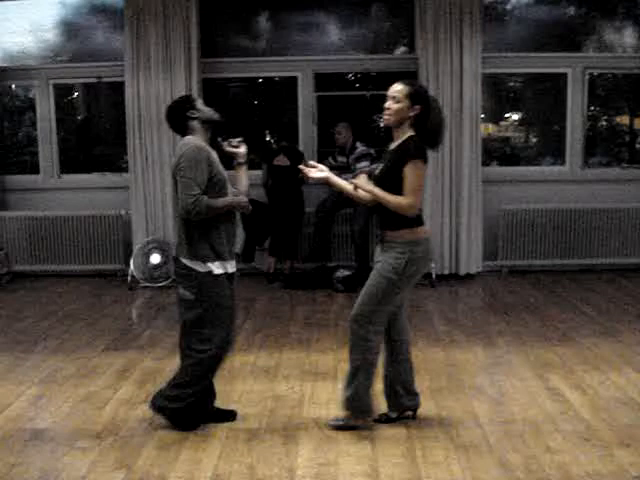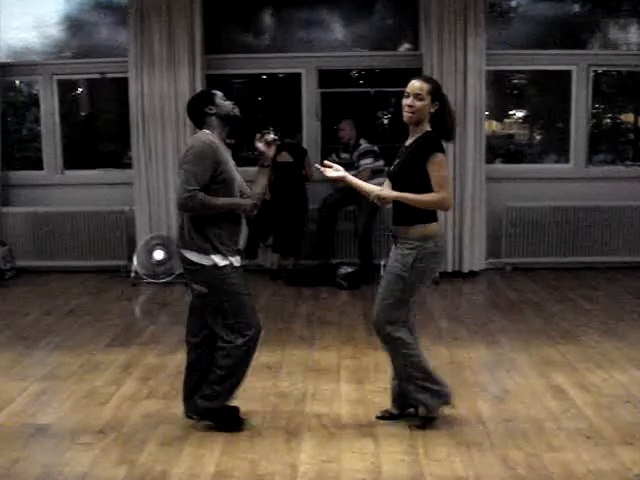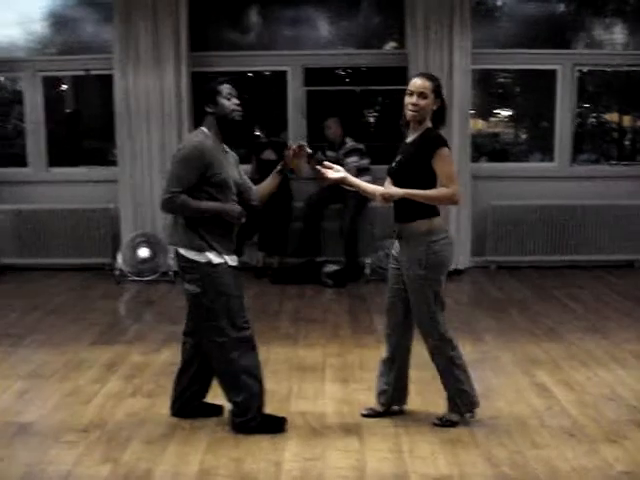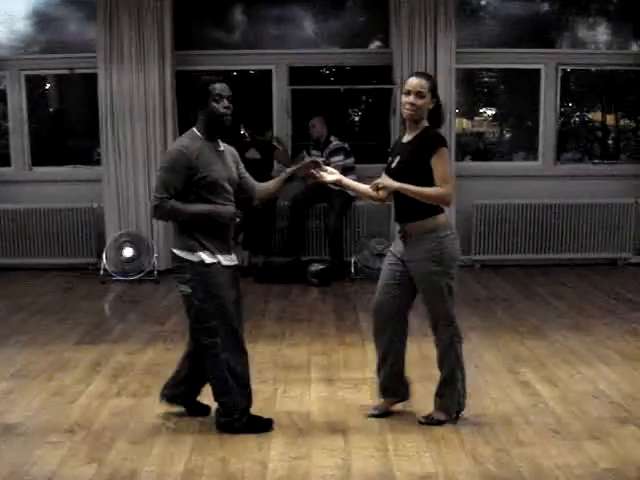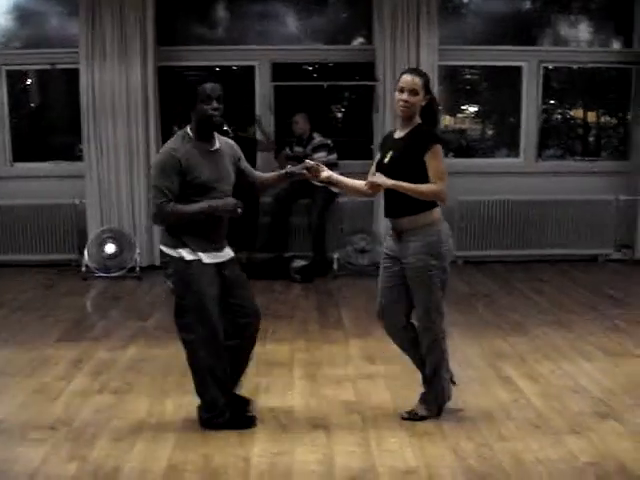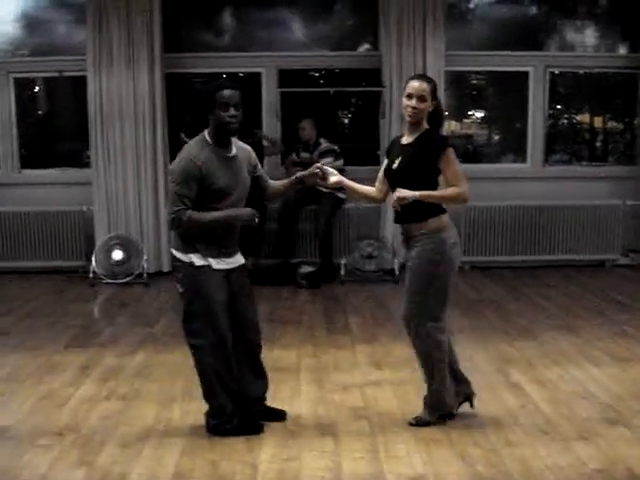
dt=0.2s
person 1, frame 1
left shoulder: (412, 149)
right shoulder: (393, 148)
left elbow: (411, 205)
right elbow: (370, 197)
left wrist: (371, 188)
right wrist: (330, 178)
left hip: (407, 249)
right hip: (390, 246)
left knee: (363, 320)
right knee: (390, 325)
left ankle: (358, 410)
right ankle: (402, 403)
person 1, frame 2
left shoulder: (431, 145)
right shoulder: (410, 144)
left elbow: (443, 199)
right elbow: (387, 193)
left wrist: (396, 195)
right wrist: (345, 177)
left hip: (420, 245)
right hip: (405, 243)
left knee: (387, 320)
right knee: (396, 320)
left ankle: (432, 395)
right ankle: (406, 400)
person 1, frame 3
left shoulder: (434, 142)
right shoulder: (407, 143)
left elbow: (452, 194)
right elbow: (389, 194)
left wrist: (403, 191)
right wrist: (347, 178)
left hip: (428, 242)
right hip: (405, 240)
left knee: (430, 323)
right knee: (398, 320)
left ankle: (463, 404)
right ankle: (391, 397)
person 1, frame 4
left shoulder: (433, 141)
right shoulder: (400, 143)
left elbow: (446, 195)
right elbow: (381, 194)
left wrist: (398, 185)
right wrist: (341, 180)
left hip: (433, 241)
right hip: (405, 241)
left knee: (442, 323)
right knee: (384, 313)
left ankle: (450, 403)
right ankle: (393, 392)
person 1, frame 5
left shoulder: (426, 138)
right shoulder: (389, 139)
left elbow: (439, 191)
right elbow: (370, 188)
left wrist: (392, 183)
right wrist: (331, 177)
left hip: (426, 236)
right hip: (397, 237)
left knee: (428, 318)
right knee: (390, 314)
left ankle: (434, 399)
right ankle: (436, 380)
person 1, frame 6
left shoulder: (436, 143)
right shoulder: (395, 145)
left elbow: (462, 193)
right elbow: (378, 194)
left wrist: (417, 194)
right wrist: (342, 182)
left hip: (434, 240)
right hip: (413, 240)
left knee: (420, 321)
right knee: (428, 321)
left ankle: (440, 400)
right ankle: (457, 391)
person 2, frame 1
left shoulder: (205, 152)
right shoulder: (194, 150)
left elbow: (237, 199)
right elbow: (191, 207)
left wrist: (240, 162)
right wrist: (232, 202)
left hip: (206, 261)
right hip: (206, 265)
left knee: (200, 337)
right knee: (212, 340)
left ankle: (196, 404)
right ankle: (173, 402)
person 2, frame 2
left shoulder: (222, 152)
right shoulder: (203, 147)
left elbow: (246, 200)
right elbow: (187, 200)
right wrist: (233, 203)
left hip: (215, 255)
right hip: (209, 258)
left knee: (205, 332)
right knee: (242, 329)
left ankle: (201, 400)
right ankle: (213, 404)
person 2, frame 3
left shoulder: (227, 154)
right shoulder: (195, 148)
left elbow: (253, 197)
right elbow: (170, 201)
left wrist: (283, 169)
right wrist: (220, 208)
left hip: (220, 255)
right hip: (203, 258)
left knee: (202, 334)
right knee: (233, 335)
left ankle: (187, 400)
right ankle: (247, 414)
person 2, frame 4
left shoulder: (227, 152)
right shoulder: (182, 152)
left elbow: (254, 192)
right elbow: (160, 207)
left wrist: (289, 175)
right wrist: (210, 210)
left hip: (224, 255)
right hip: (199, 259)
left knee: (212, 333)
right knee: (224, 336)
left ankle: (181, 390)
right ankle: (233, 414)
person 2, frame 5
left shoulder: (228, 147)
right shoulder: (173, 155)
left elbow: (253, 179)
right elbow: (161, 213)
left wrist: (286, 174)
right wrist: (212, 206)
left hip: (220, 251)
right hip: (188, 256)
left knee: (245, 319)
right knee: (205, 334)
left ankle: (224, 390)
right ankle: (215, 411)
person 2, frame 6
left shoulder: (244, 152)
right shoulder: (191, 161)
left elbow: (268, 190)
right elbow: (178, 218)
left wrist: (299, 180)
right wrist: (230, 215)
left hip: (230, 259)
right hip: (199, 263)
left knee: (247, 334)
right knee: (213, 341)
left ankle: (251, 402)
right ankle: (224, 417)
person 3, frame 1
left shoulder: (362, 152)
right shoulder: (340, 152)
right elbow: (325, 166)
left knee: (358, 228)
right knee: (323, 208)
left ankle: (362, 271)
right ankle: (320, 255)
person 3, frame 2
left shoulder: (366, 149)
right shoulder: (344, 149)
left elbow: (364, 176)
right elbow: (328, 163)
left wrist: (344, 183)
right hip: (354, 189)
left knee: (362, 224)
right knee: (327, 205)
left ankle: (366, 268)
right ankle: (324, 253)
person 3, frame 3
left shoulder: (351, 147)
right shoulder: (330, 147)
left elbow: (350, 174)
right elbow: (315, 161)
left wrist: (330, 181)
left hip: (358, 190)
right hip: (341, 187)
left knee: (348, 222)
right knee: (312, 202)
left ankle: (352, 266)
right ankle: (309, 250)
person 3, frame 4
left shoulder: (336, 146)
right shoulder: (315, 146)
right elbow: (299, 160)
left hip: (343, 189)
right hip: (326, 186)
left knee: (333, 221)
right knee: (297, 201)
left ankle: (337, 265)
right ankle: (294, 249)
person 3, frame 5
left shoulder: (319, 142)
right shoulder: (298, 142)
right elbow: (282, 157)
right wrist: (286, 165)
left hip: (326, 186)
right hip: (309, 182)
left knee: (316, 218)
right knee: (281, 198)
left ankle: (320, 261)
right ankle: (277, 245)
person 3, frame 6
left shoulder: (326, 148)
right shoulder: (304, 149)
right elbow: (288, 161)
right wrist: (293, 171)
left hip: (333, 192)
right hip: (315, 188)
left knee: (323, 224)
right knee: (288, 204)
left ankle: (326, 267)
right ankle: (285, 252)
person 4, frame 1
left shoulder: (271, 156)
right shoulder: (296, 155)
left elbow: (265, 182)
right elbow: (304, 178)
left hip: (276, 200)
right hip: (293, 199)
left knee: (276, 234)
right knee: (291, 235)
left ankle: (271, 270)
right ankle: (287, 270)
person 4, frame 2
left shoulder: (273, 151)
right shoulder: (300, 151)
left elbow: (267, 177)
right elbow: (308, 176)
left hip: (279, 196)
right hip: (296, 196)
left knee: (279, 231)
right knee: (295, 231)
left ankle: (276, 265)
right ankle: (289, 265)
person 4, frame 3
left shoulder: (259, 150)
right shoulder: (284, 148)
left elbow: (253, 176)
right hip: (280, 196)
left knee: (265, 230)
right knee: (278, 230)
right ankle: (275, 264)
person 4, frame 4
left shoulder: (242, 148)
right shoulder: (269, 148)
right elbow: (287, 162)
right wrist: (280, 142)
left knee: (250, 229)
right knee: (263, 229)
person 4, frame 5
right shoulder: (252, 143)
right elbow: (271, 146)
right wrist: (260, 126)
left hip: (232, 190)
right hip: (248, 190)
left knee: (233, 226)
right knee: (247, 226)
right ankle: (243, 258)
person 4, frame 6
right shoulder: (258, 150)
right elbow: (280, 148)
right wrist: (263, 136)
right hip: (255, 196)
right knee: (254, 232)
right ankle: (249, 265)
